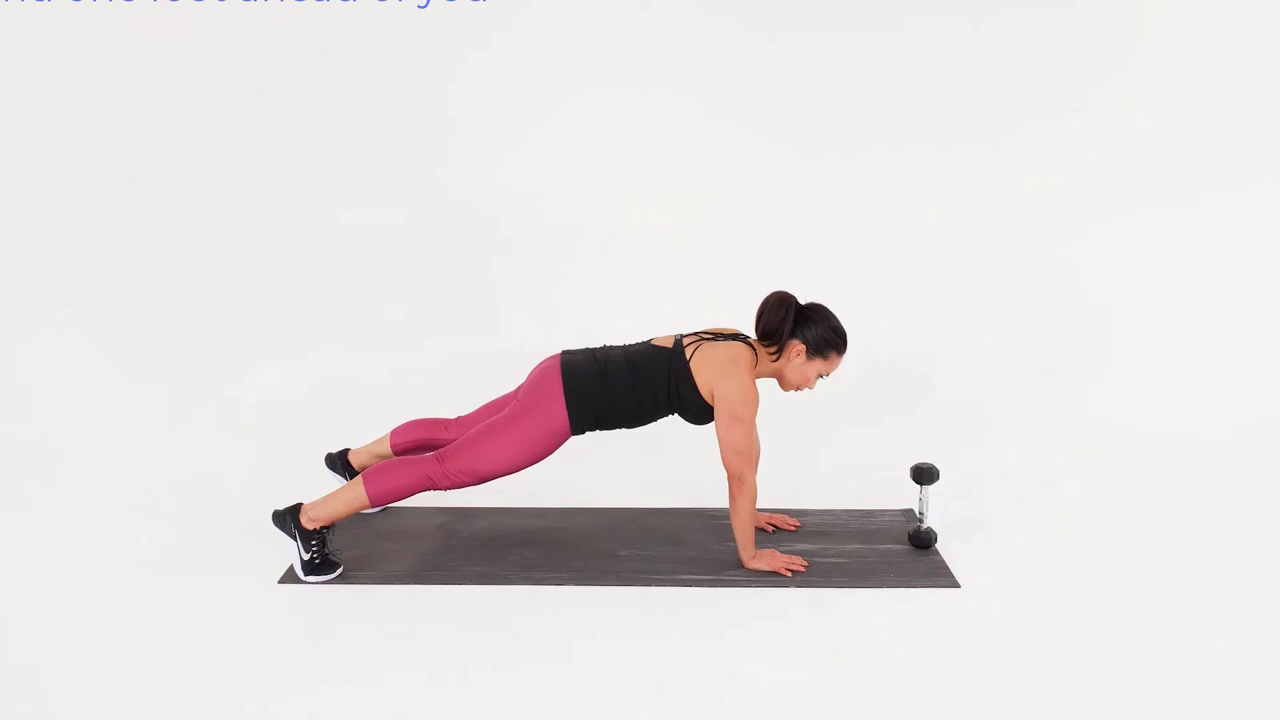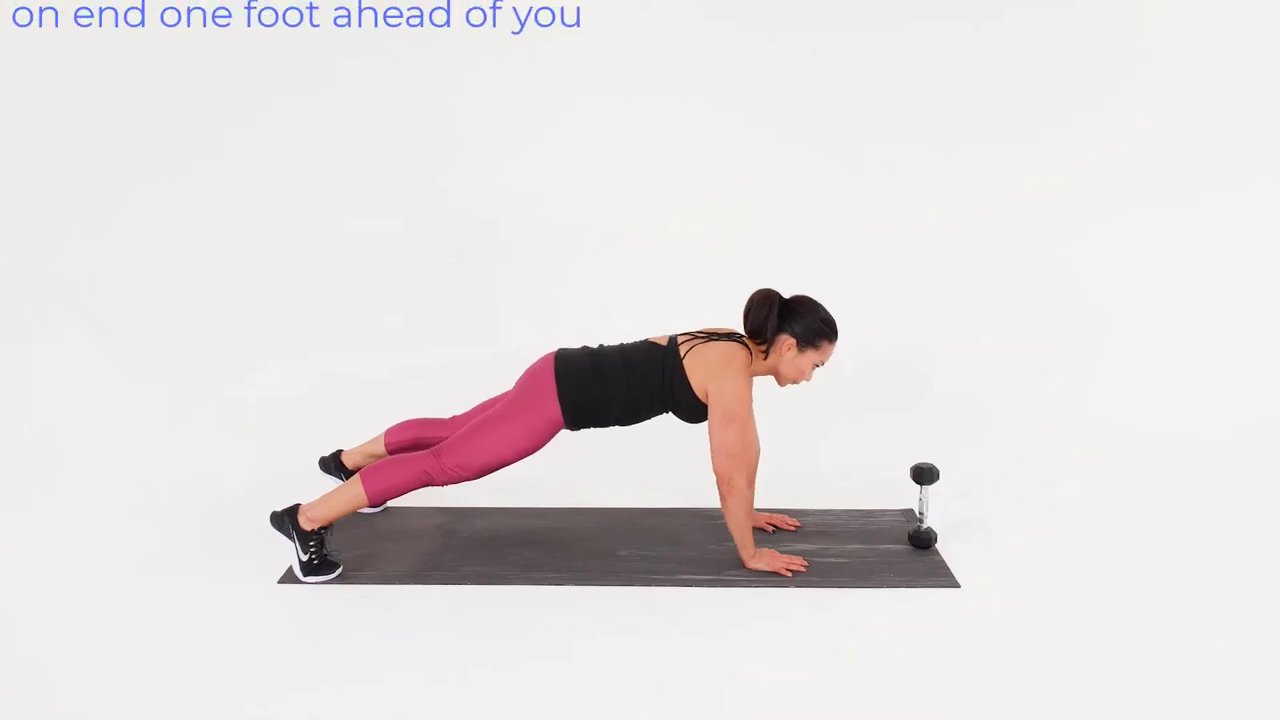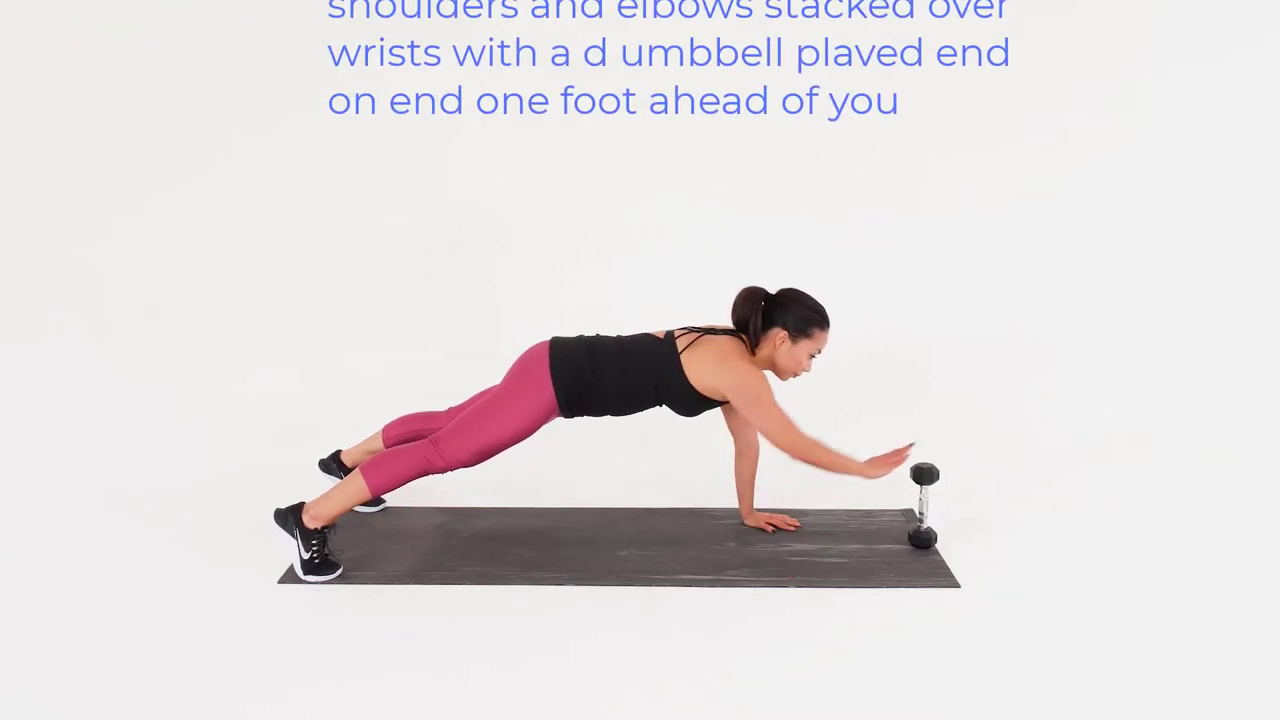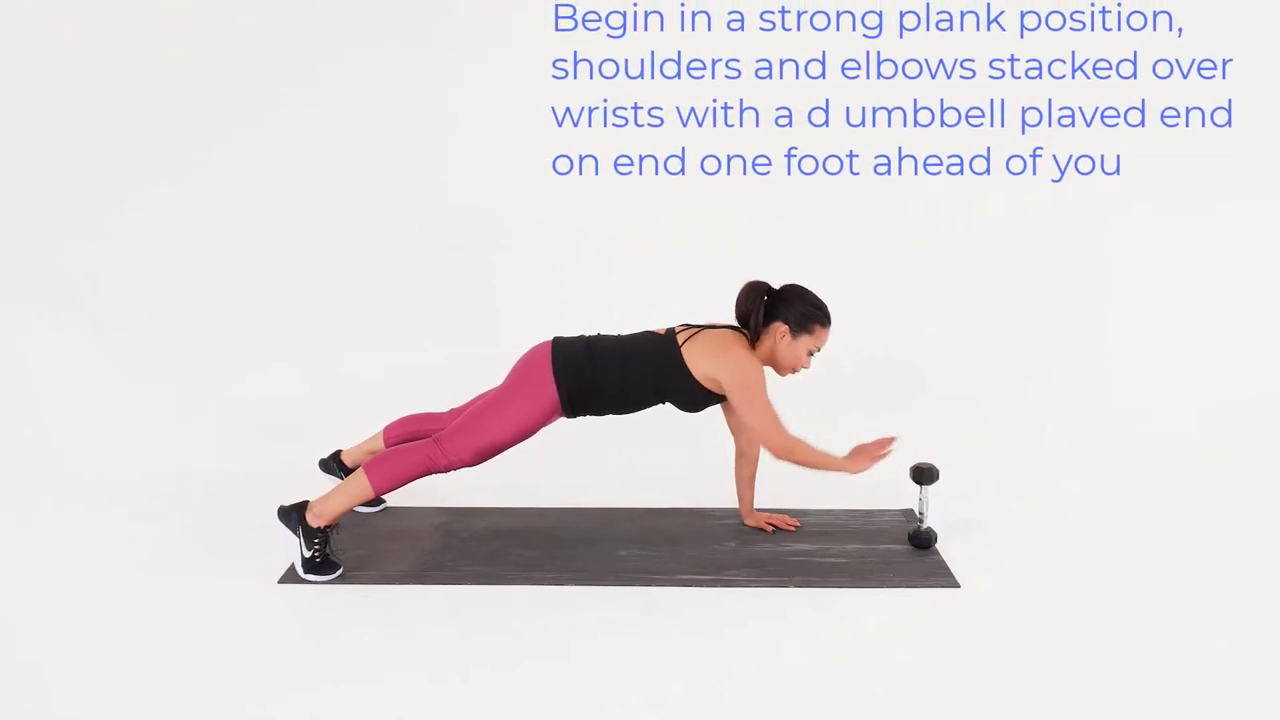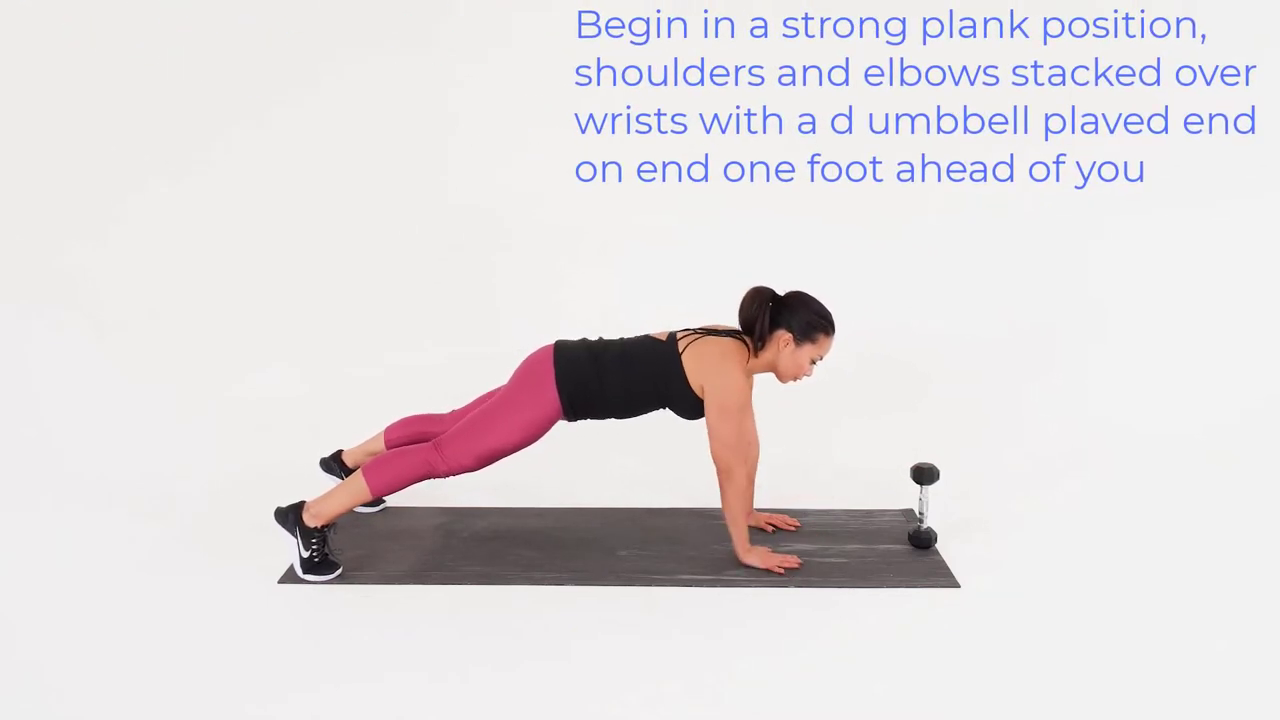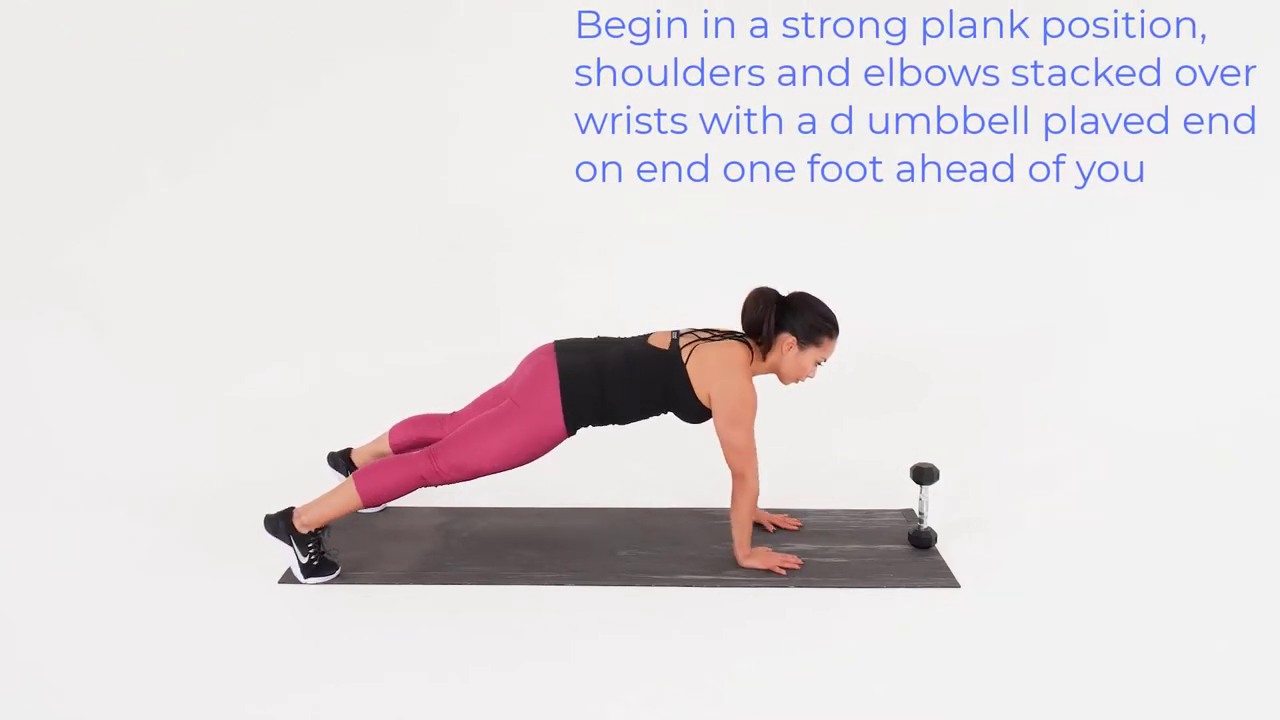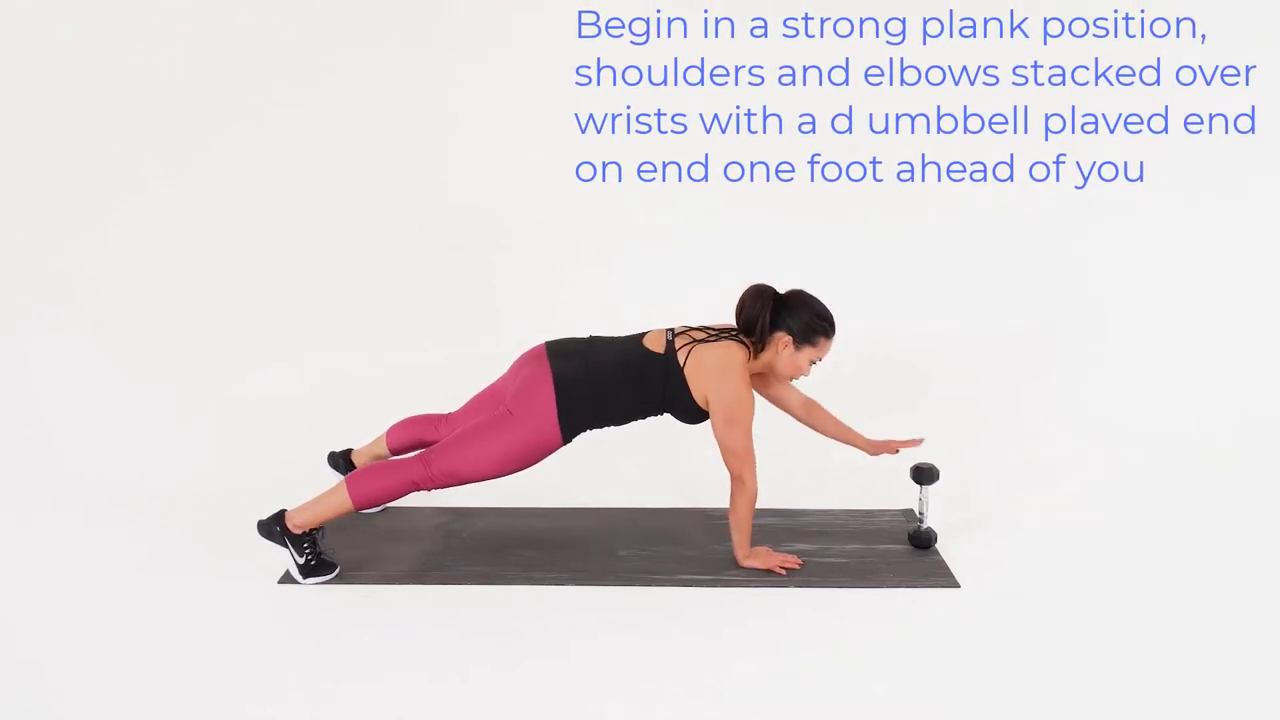
dt=0.3s
person 1, frame 1
left shoulder: (737, 348)
right shoulder: (739, 377)
left elbow: (747, 444)
right elbow: (740, 474)
left wrist: (751, 513)
right wrist: (750, 554)
left hip: (562, 378)
right hip: (565, 401)
left knee: (457, 431)
right knee: (448, 467)
left ankle: (354, 459)
right ankle: (307, 519)
person 1, frame 2
left shoulder: (734, 348)
right shoulder: (732, 374)
left elbow: (746, 445)
right elbow: (730, 475)
left wrist: (750, 512)
right wrist: (750, 554)
left hip: (558, 378)
right hip: (559, 396)
left knee: (453, 430)
right knee: (445, 462)
left ankle: (348, 461)
right ankle: (306, 519)
person 1, frame 3
left shoulder: (732, 351)
right shoulder: (735, 367)
left elbow: (745, 439)
right elbow: (790, 442)
left wrist: (749, 511)
right wrist: (862, 467)
left hip: (560, 372)
right hip: (553, 378)
left knee: (445, 424)
right knee: (441, 450)
left ankle: (347, 460)
right ankle: (309, 517)
person 1, frame 4
left shoulder: (733, 351)
right shoulder: (737, 358)
left elbow: (745, 439)
right elbow: (774, 441)
left wrist: (748, 510)
right wrist: (844, 462)
left hip: (560, 373)
right hip: (555, 379)
left knee: (446, 425)
right knee: (445, 449)
left ankle: (346, 460)
right ankle: (313, 517)
person 1, frame 5
left shoulder: (734, 349)
right shoulder: (730, 371)
left elbow: (747, 443)
right elbow: (731, 468)
left wrist: (747, 510)
right wrist: (744, 548)
left hip: (558, 370)
right hip: (556, 383)
left knee: (453, 425)
right knee: (443, 455)
left ankle: (347, 459)
right ankle: (309, 516)
person 1, frame 6
left shoulder: (733, 348)
right shoulder: (735, 379)
left elbow: (741, 444)
right elbow: (744, 472)
left wrist: (753, 510)
right wrist: (745, 551)
left hip: (554, 366)
right hip: (557, 402)
left knee: (453, 427)
right knee: (440, 463)
left ankle: (356, 458)
right ankle: (299, 522)
person 1, frame 7
left shoulder: (738, 345)
right shoulder: (732, 379)
left elbow: (797, 402)
right elbow: (743, 477)
left wrist: (871, 443)
right wrist: (745, 552)
left hip: (547, 366)
right hip: (554, 406)
left knee: (450, 428)
right knee: (435, 466)
left ankle: (356, 458)
right ankle: (293, 524)
